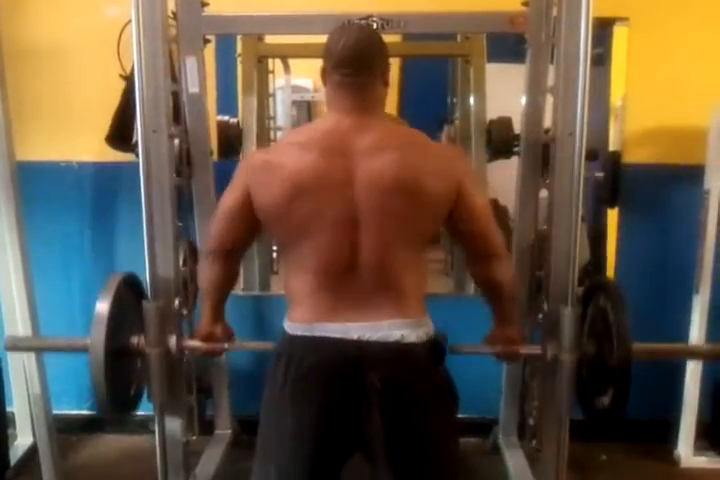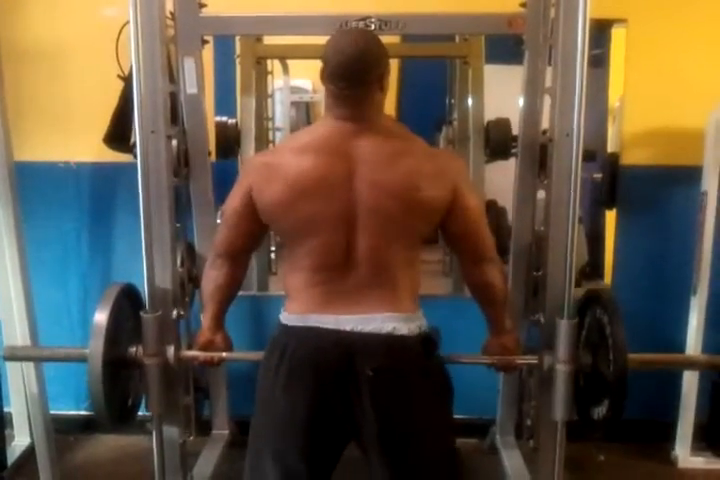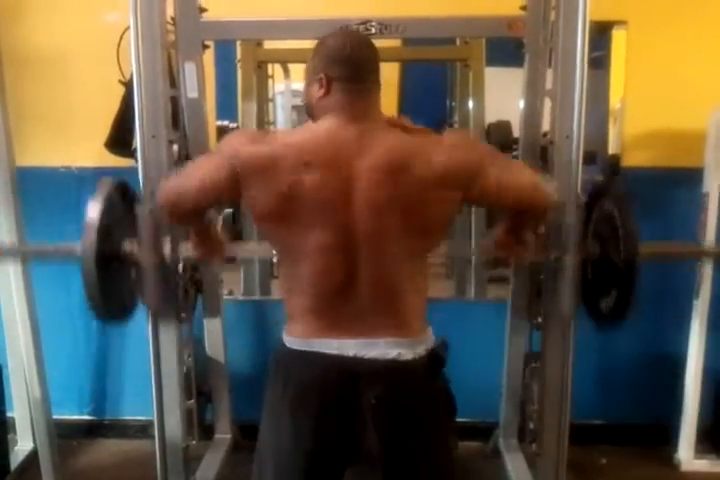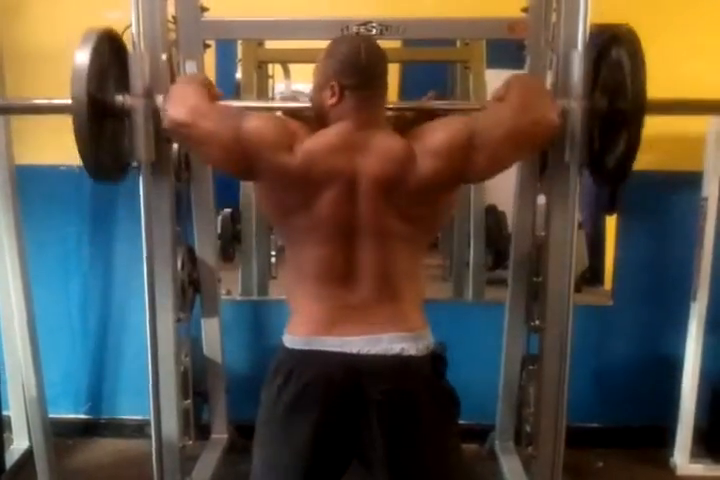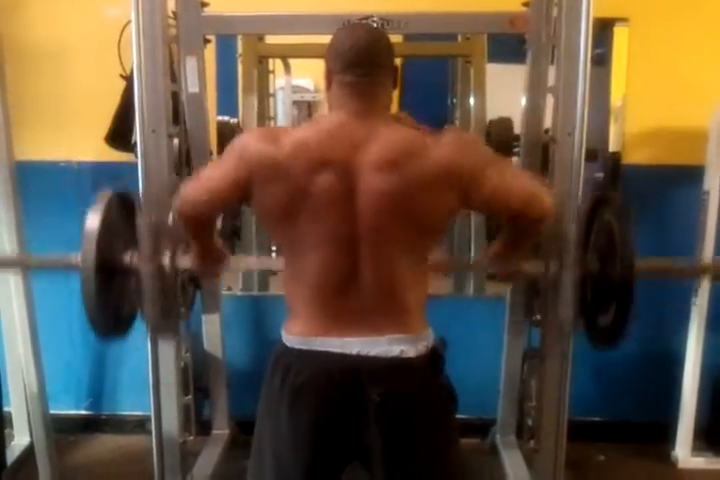
dt=0.5s
person 1, frame 1
left shoulder: (266, 163)
right shoulder: (440, 162)
left elbow: (218, 253)
right elbow: (490, 258)
left wrist: (211, 318)
right wrist: (506, 323)
left hip: (309, 355)
right hip: (403, 356)
person 1, frame 2
left shoulder: (268, 165)
right shoulder: (437, 167)
left elbow: (226, 256)
right elbow: (481, 261)
left wrist: (211, 325)
right wrist: (501, 330)
left hip: (303, 347)
right hip: (396, 349)
person 1, frame 3
left shoulder: (259, 156)
right shoulder: (440, 159)
left elbow: (172, 197)
right elbow: (539, 197)
left wrist: (203, 233)
right wrist: (515, 232)
left hip: (308, 368)
right hip: (402, 369)
person 1, frame 4
left shoulder: (281, 154)
right shoulder: (432, 158)
left elbow: (181, 115)
right elbow: (542, 116)
left wrist: (196, 86)
right wrist: (513, 88)
left hip: (309, 366)
right hip: (404, 366)
person 1, frame 5
left shoulder: (266, 152)
right shoulder: (444, 157)
left elbow: (188, 208)
right elbow: (537, 207)
left wrist: (205, 248)
right wrist: (510, 248)
left hip: (307, 365)
right hip: (402, 366)
